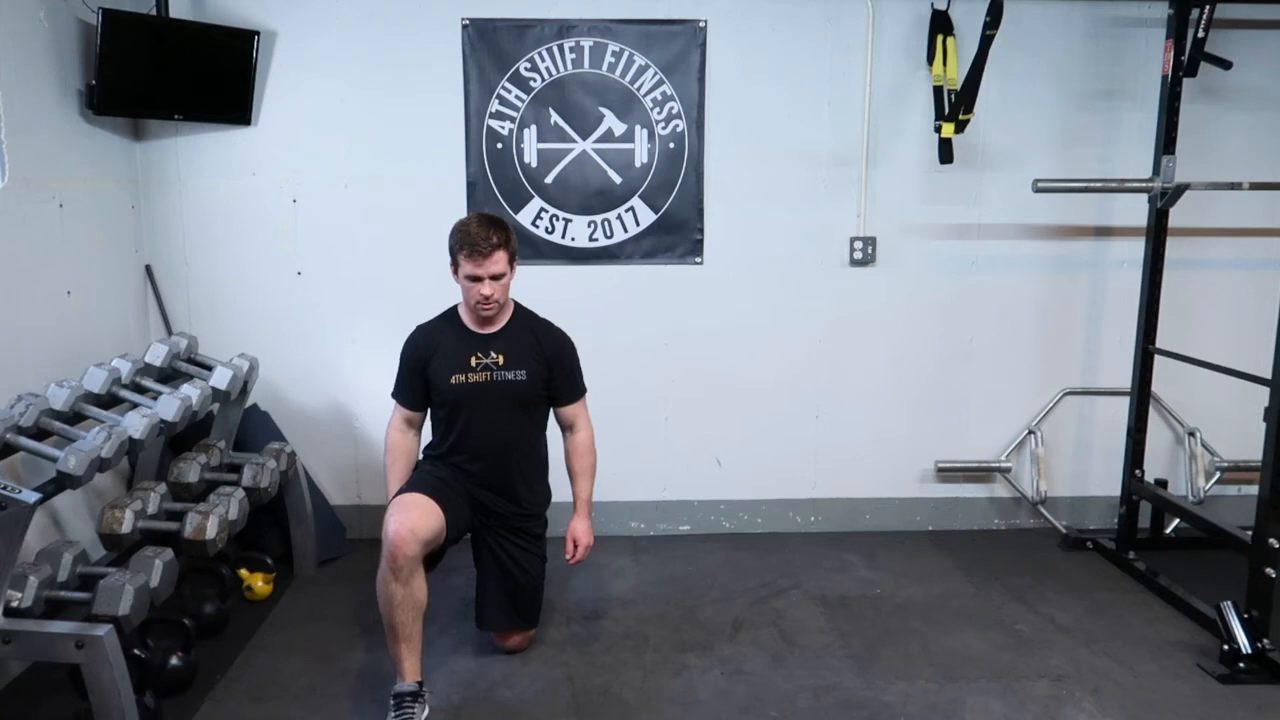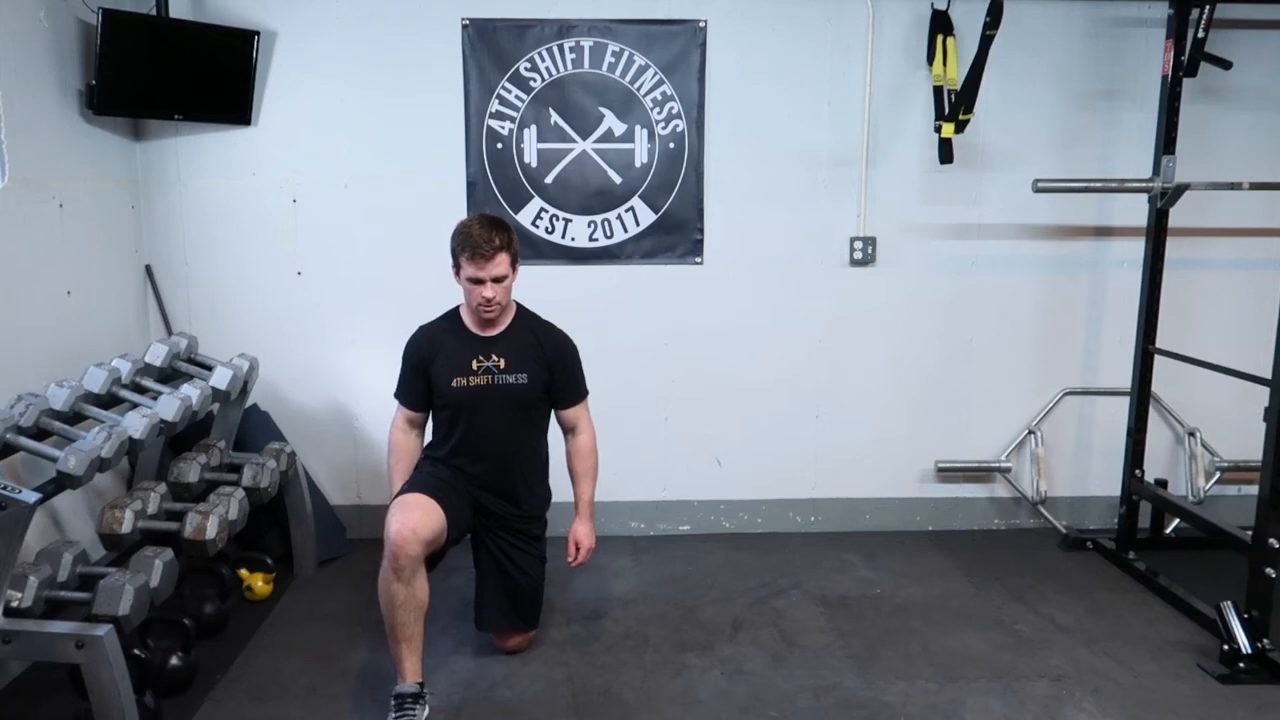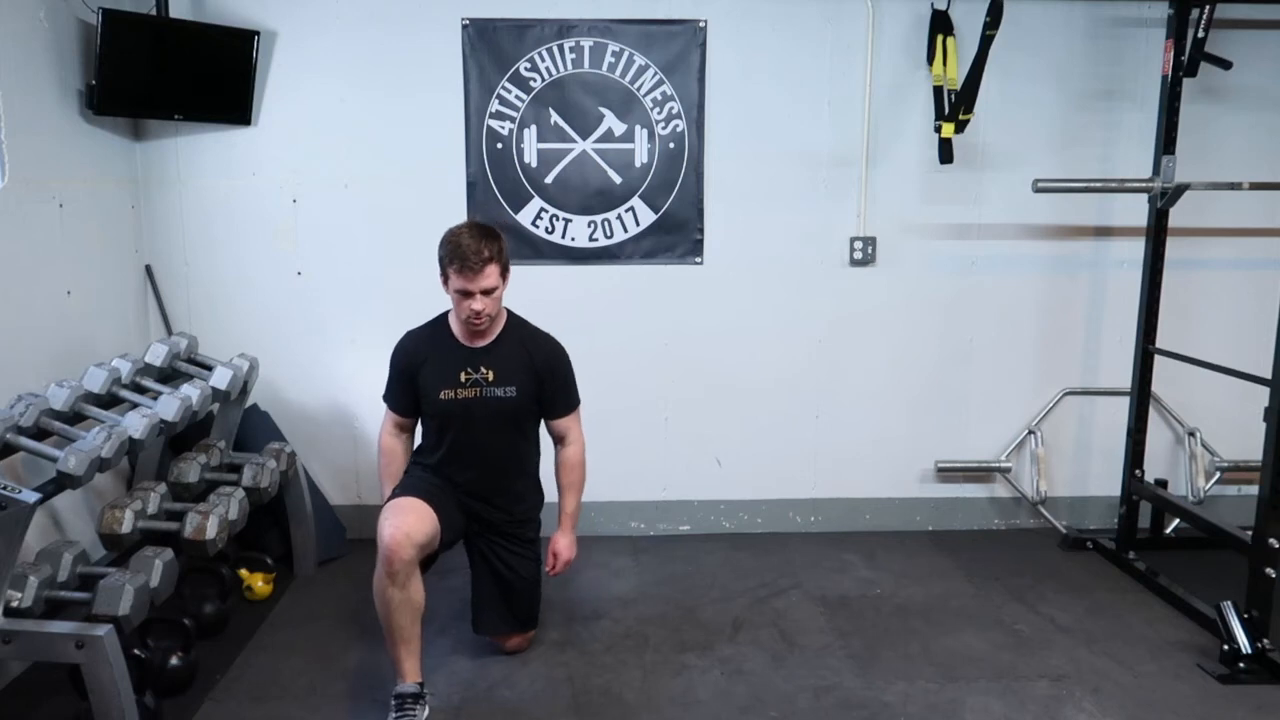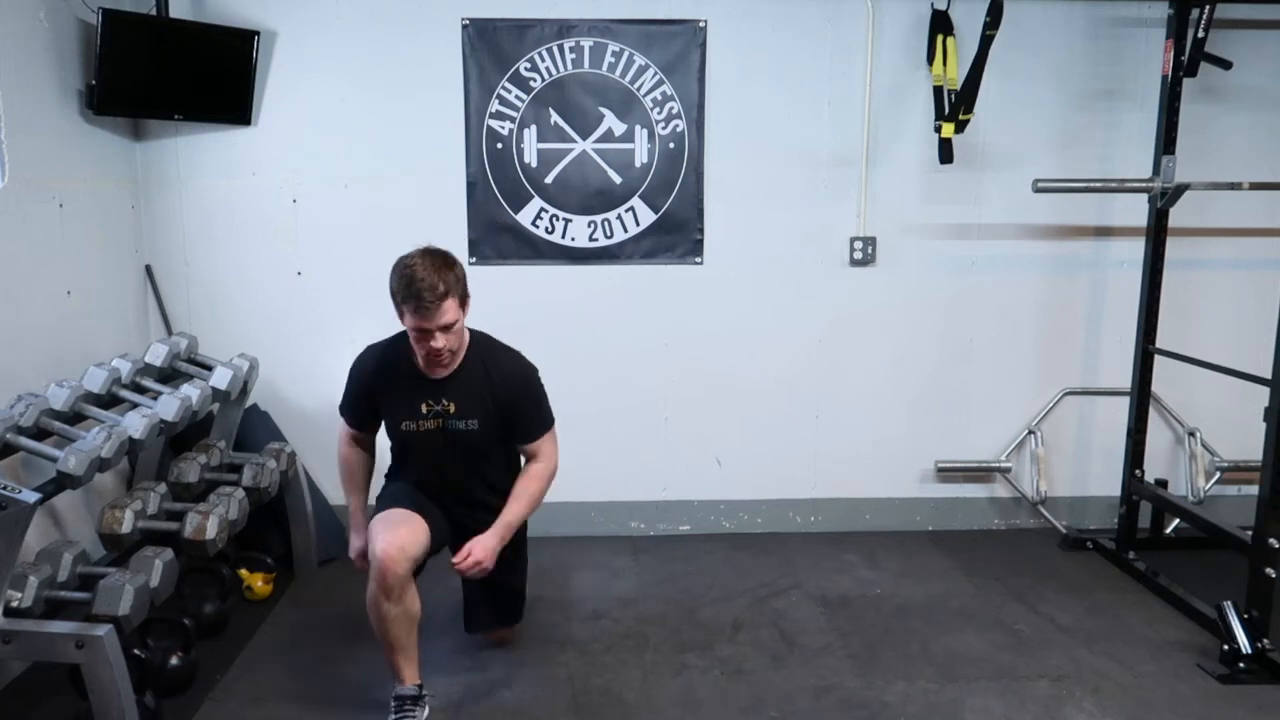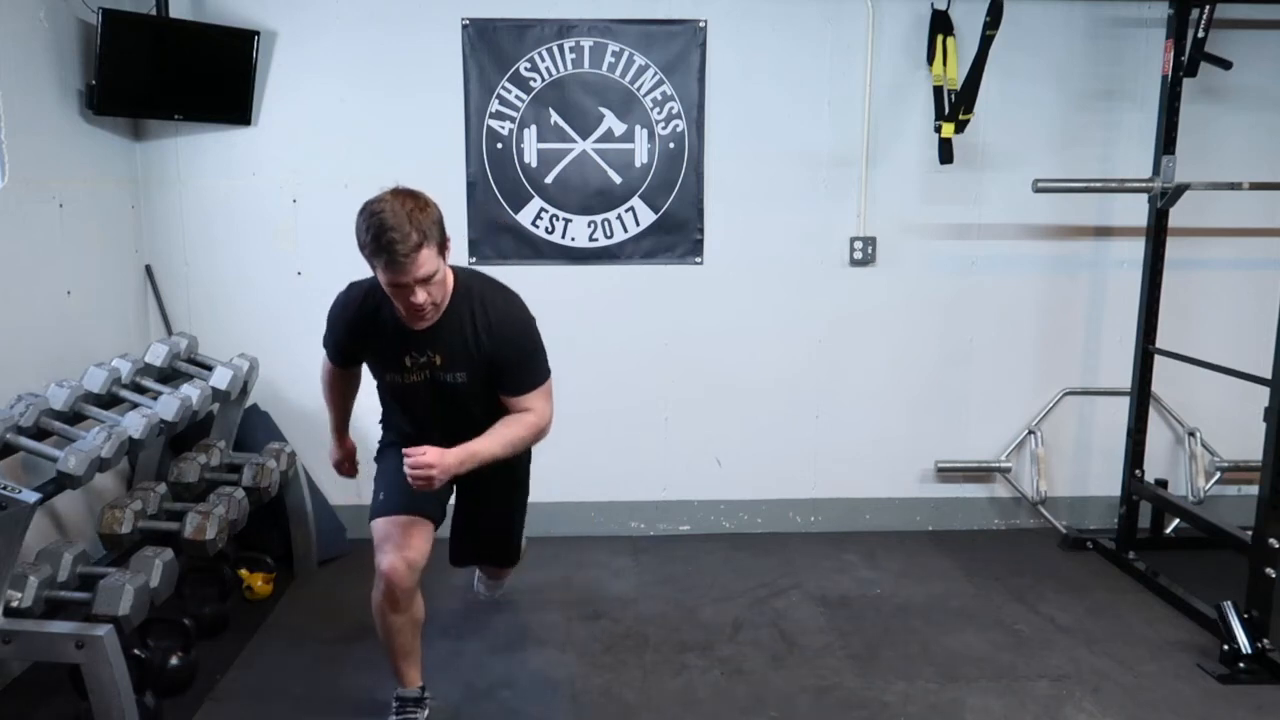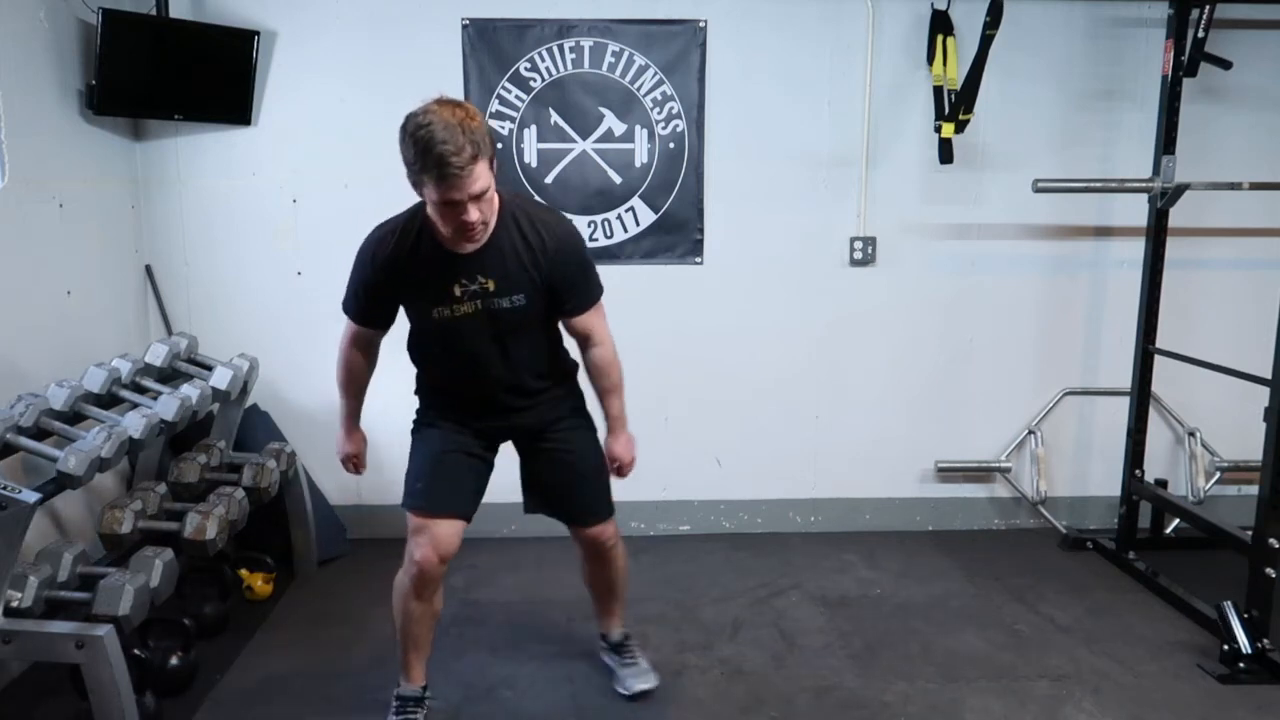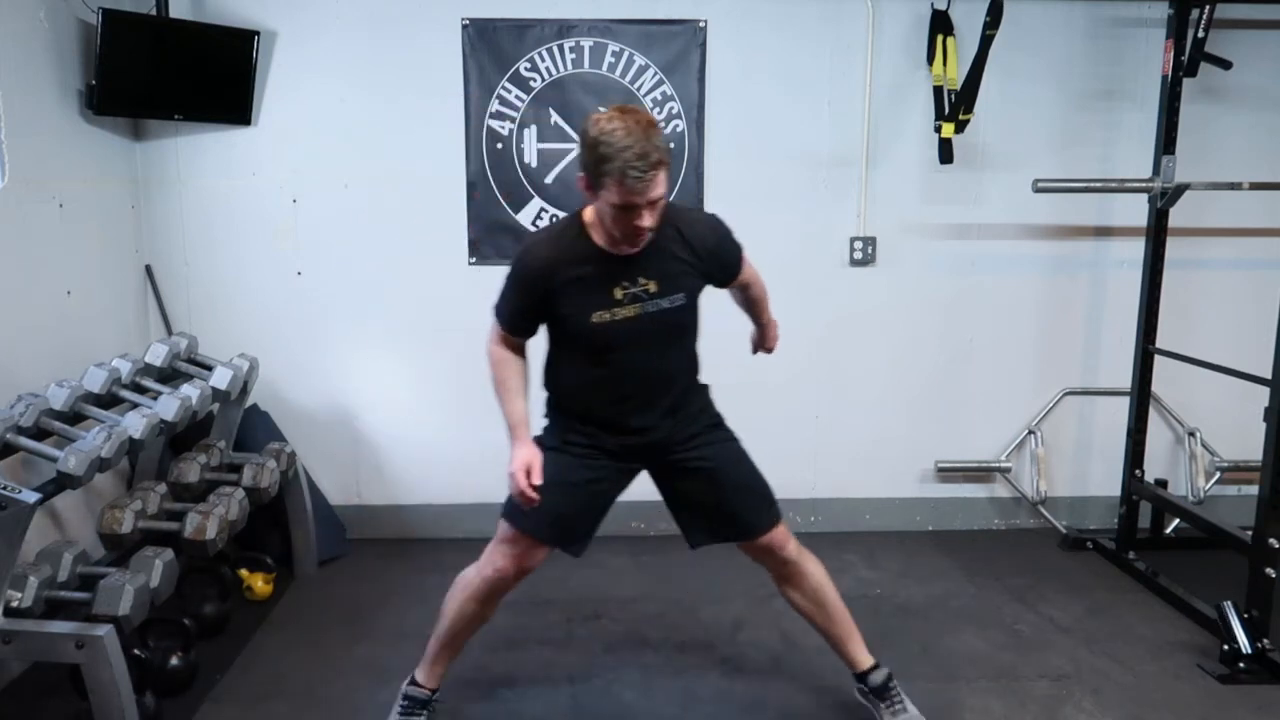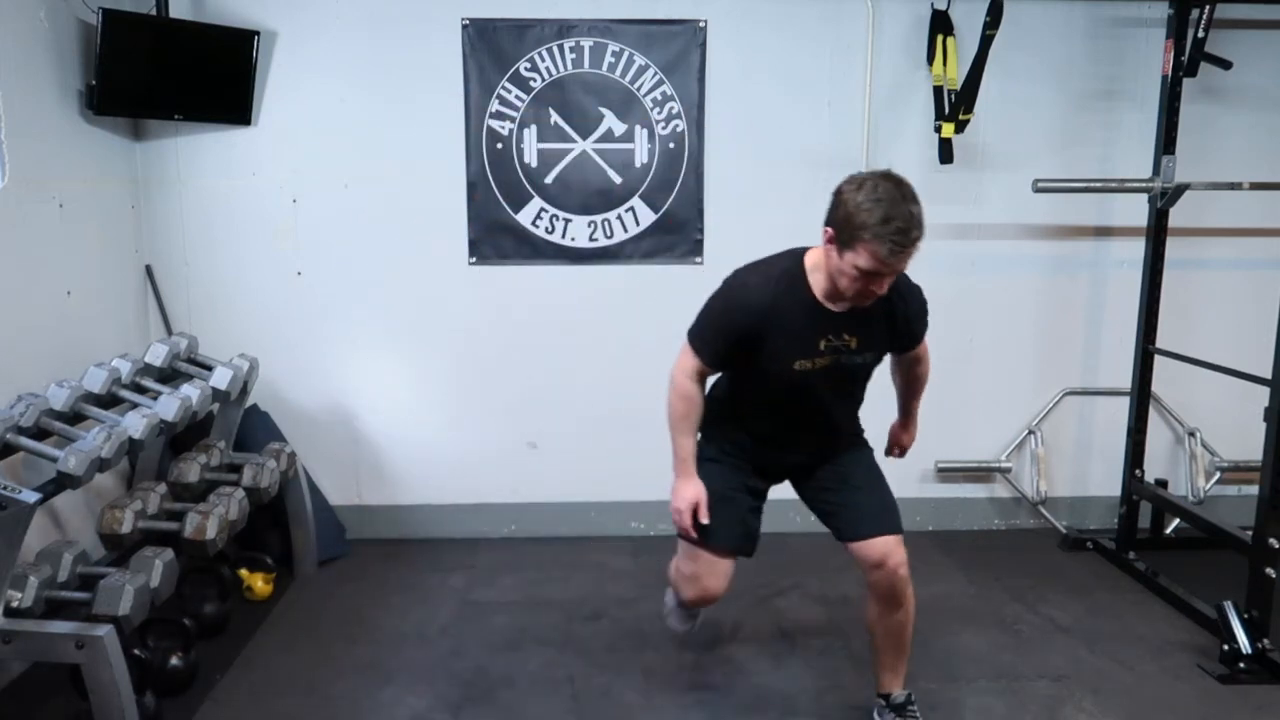
dt=0.3s
person 1, frame 1
left shoulder: (549, 342)
right shoulder: (427, 341)
left elbow: (576, 427)
right elbow: (404, 426)
left wrist: (582, 512)
right wrist: (395, 507)
left hip: (519, 499)
right hip: (447, 478)
left knee: (514, 639)
right knee: (399, 539)
left ankle: (490, 569)
person 1, frame 2
left shoulder: (551, 344)
right shoulder: (428, 342)
left elbow: (578, 430)
right elbow: (407, 427)
left wrist: (584, 515)
right wrist: (400, 507)
left hip: (519, 501)
right hip: (447, 478)
left knee: (513, 640)
right knee: (401, 539)
left ankle: (489, 573)
person 1, frame 3
left shoulder: (542, 352)
right shoulder: (415, 349)
left elbow: (568, 440)
right elbow: (396, 431)
left wrist: (566, 527)
right wrist: (391, 509)
left hip: (511, 505)
right hip: (437, 484)
left knee: (513, 641)
right knee: (394, 543)
left ankle: (486, 571)
person 1, frame 4
left shoulder: (510, 372)
right shoulder: (374, 368)
left elbow: (543, 460)
right elbow: (355, 443)
left wrist: (496, 537)
right wrist: (359, 523)
left hip: (491, 507)
right hip: (415, 492)
left knee: (499, 632)
right knee: (388, 559)
person 1, frame 5
left shoulder: (500, 312)
right shoulder: (354, 311)
left elbow: (535, 415)
right elbow: (338, 371)
left wrist: (456, 461)
right wrist: (339, 437)
left hip: (489, 452)
right hip: (410, 443)
left knee: (497, 564)
right knee: (395, 570)
left ankle: (490, 558)
person 1, frame 6
left shoulder: (547, 235)
right shoulder: (385, 253)
left elbow: (594, 336)
right elbow: (360, 342)
left wrist: (618, 428)
right wrist: (350, 424)
left hip: (546, 400)
right hip: (449, 411)
left knee: (600, 535)
right knee: (429, 557)
left ankle: (614, 637)
person 1, frame 7
left shoulder: (698, 235)
right shoulder: (545, 261)
left elbow: (743, 279)
right elbow: (507, 344)
left wrist: (765, 323)
right wrist: (521, 439)
left hip: (685, 422)
right hip: (584, 433)
left knee: (778, 549)
right knee: (505, 563)
person 1, frame 8
left shoulder: (903, 303)
right shoulder: (753, 293)
left elbow: (912, 358)
right elbow: (688, 374)
left wrist: (908, 419)
right wrist: (686, 474)
left hip: (835, 444)
right hip: (739, 444)
left knee: (888, 566)
right knee: (700, 587)
right ankle: (684, 589)
